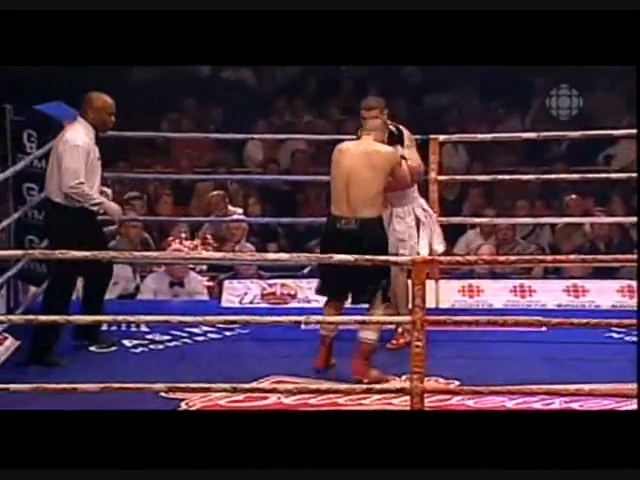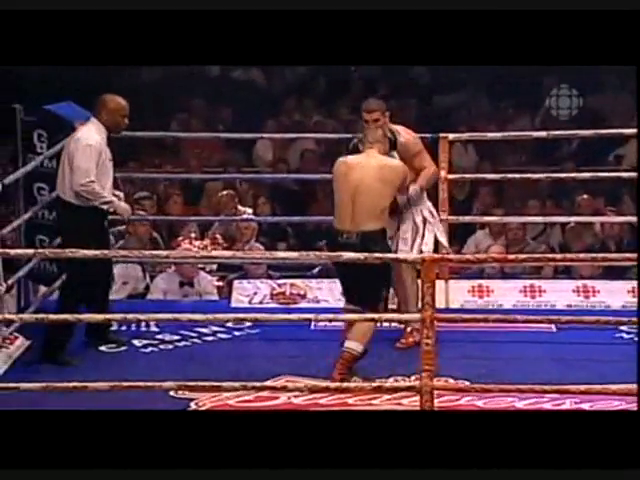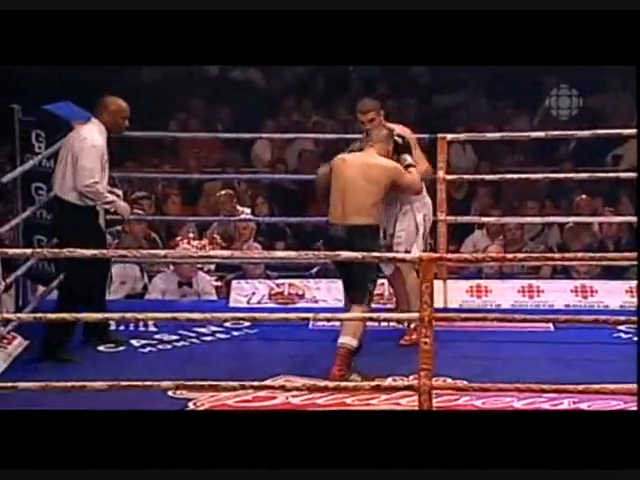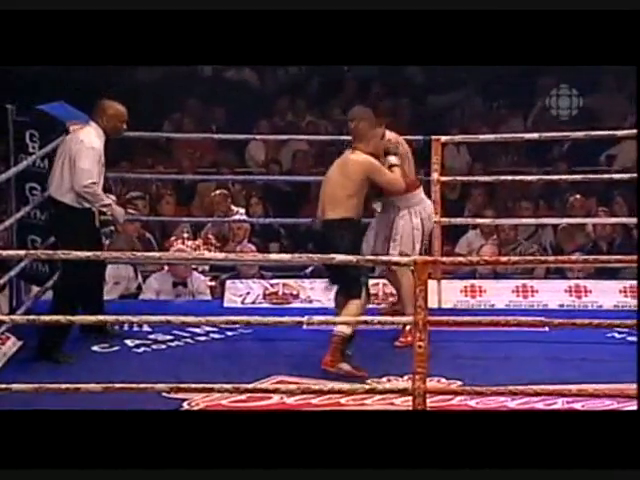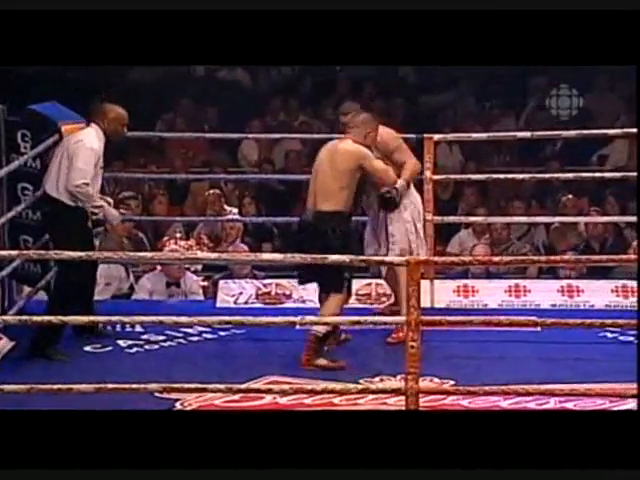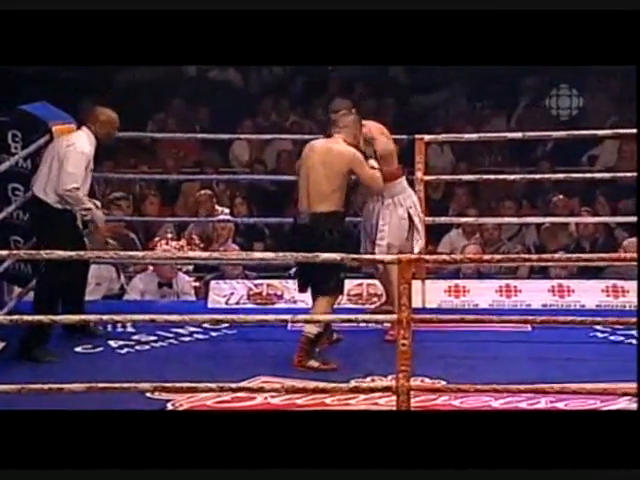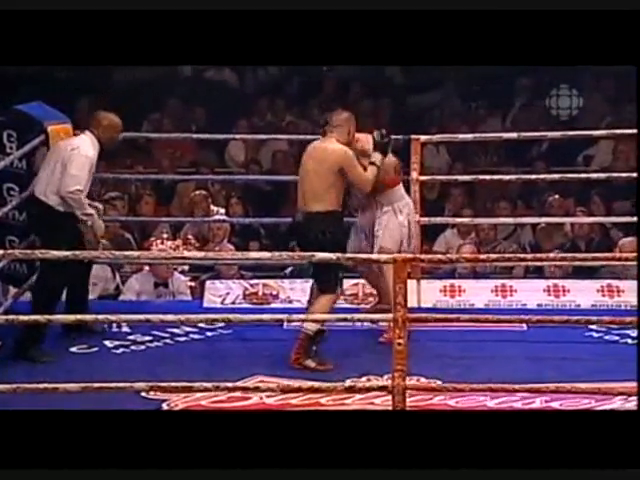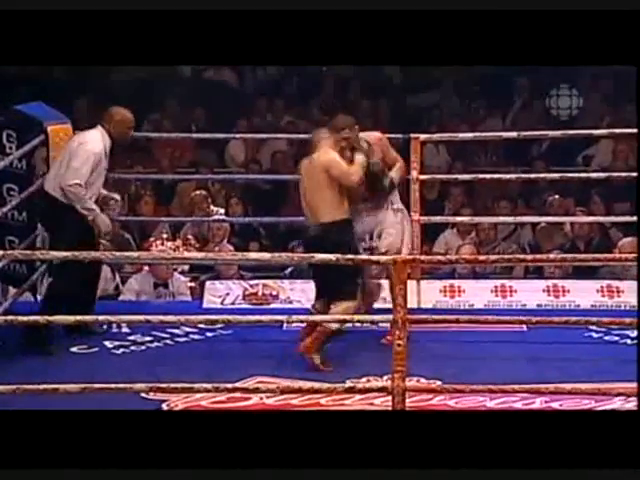
dt=0.2s
person 1, frame 1
left shoulder: (339, 149)
right shoulder: (389, 153)
left hip: (336, 228)
right hip: (369, 230)
left knee: (335, 296)
right knee: (377, 299)
left ankle: (323, 355)
right ankle: (363, 363)
person 1, frame 2
left shoulder: (341, 164)
right shoulder: (396, 167)
right elbow: (405, 189)
left hip: (340, 239)
right hip: (372, 242)
left knee: (353, 295)
right knee: (372, 310)
left ankle: (347, 354)
right ankle: (342, 369)
person 1, frame 3
left shoulder: (340, 160)
right shoulder: (390, 167)
left elbow: (322, 179)
right elbow: (415, 187)
right wrist: (406, 158)
left hip: (334, 234)
right hip: (362, 237)
left knee: (353, 290)
right knee: (361, 304)
left ankle: (348, 338)
right ankle: (340, 367)
person 1, frame 4
left shoulder: (346, 157)
right shoulder: (367, 163)
right elbow: (399, 186)
right wrist: (393, 159)
left hip: (324, 230)
right hip: (342, 231)
left knee: (345, 284)
right knee: (357, 296)
left ankle: (340, 334)
right ankle: (334, 356)
person 1, frame 5
left shoulder: (329, 146)
right shoulder: (359, 152)
right elbow: (390, 180)
right wrist: (377, 161)
left hip: (311, 221)
right hip: (331, 224)
left knee: (327, 283)
right knee: (339, 291)
left ankle: (330, 332)
right ankle: (311, 353)
person 1, frame 6
left shoulder: (311, 146)
right shoulder: (350, 154)
left elbow: (300, 170)
right elbow: (377, 186)
right wrist: (372, 161)
left hip: (304, 223)
right hip: (327, 225)
left knee: (319, 285)
right knee: (328, 293)
left ankle: (323, 333)
right ankle: (304, 354)
person 1, frame 7
left shoulder: (312, 148)
right shoulder: (342, 152)
right elbow: (365, 185)
right wrist: (377, 154)
left hip: (304, 222)
right hip: (325, 224)
left knee: (323, 280)
right knee: (329, 291)
left ankle: (314, 330)
right ankle: (301, 353)
person 1, frame 8
left shoulder: (307, 163)
right shoulder: (328, 157)
right elbow: (352, 179)
right wrist: (361, 157)
left hip: (315, 233)
right hip: (336, 234)
left knee: (327, 287)
right knee: (349, 299)
left ankle: (311, 332)
right ankle: (313, 344)
person 2, frame 1
left shoulder: (84, 137)
right shoulder: (76, 140)
right elbow: (72, 186)
left wrist: (100, 190)
right wrist: (104, 205)
left hip: (80, 216)
right hip: (67, 218)
left knee: (101, 269)
right knee: (62, 283)
left ankle: (89, 330)
right ankle: (41, 349)
person 2, frame 2
left shoulder: (96, 137)
right shoulder: (88, 140)
right elbow: (83, 185)
left wrist: (112, 192)
right wrist: (114, 204)
left hip: (90, 215)
right hip: (78, 216)
left knee: (101, 275)
right knee: (79, 281)
left ankle: (98, 330)
right ankle: (54, 347)
person 2, frame 3
left shoulder: (88, 135)
right shoulder: (91, 141)
right elbow: (87, 185)
left wrist: (109, 191)
right wrist: (115, 204)
left hip: (82, 212)
right hip: (75, 214)
left knee: (98, 270)
right knee: (78, 277)
left ankle: (96, 329)
right ankle: (55, 344)
person 2, frame 4
left shoulder: (83, 137)
right shoulder: (90, 143)
right elbow: (84, 186)
left wrist: (103, 198)
right wrist: (111, 207)
left hip: (76, 212)
right hip: (71, 215)
left knee: (94, 267)
right knee: (73, 278)
left ankle: (94, 322)
right ankle: (49, 345)
person 2, frame 5
left shoulder: (85, 139)
right shoulder: (89, 144)
right elbow: (78, 186)
left wrist: (99, 200)
right wrist: (105, 210)
left hip: (69, 210)
right hip: (64, 212)
left knee: (86, 266)
right knee: (71, 274)
left ankle: (85, 322)
right ankle: (44, 342)
person 2, frame 6
left shoulder: (74, 140)
right shoulder: (80, 147)
right elbow: (68, 189)
left wrist: (87, 203)
right wrist: (92, 212)
left hip: (55, 211)
right hip: (51, 214)
left knee: (78, 264)
right knee: (56, 275)
left ankle: (75, 321)
right ankle: (33, 343)
person 2, frame 7
left shoulder: (76, 144)
right shoulder: (85, 152)
right elbow: (70, 191)
left wrist: (87, 205)
right wrist: (92, 218)
left hip: (55, 212)
right hip: (51, 215)
left knee: (80, 262)
right knee: (53, 276)
left ankle: (76, 319)
right ankle: (28, 343)
person 2, frame 8
left shoulder: (93, 140)
right shoulder: (92, 146)
right elbow: (71, 185)
left wrist: (106, 195)
right wrist: (96, 215)
left hip: (69, 208)
right hip: (60, 209)
left knee: (91, 262)
right knee: (68, 270)
left ankle: (79, 319)
right ankle: (39, 332)
person 3, frame 1
left shoulder: (400, 135)
left elbow: (417, 171)
left wrist: (398, 149)
left hip: (405, 206)
left knee: (397, 263)
left ankle: (406, 324)
right ankle: (396, 307)
person 3, frame 2
left shoulder: (404, 139)
left elbow: (431, 169)
left wrist: (412, 191)
right wrist: (357, 152)
left hip: (410, 205)
left knee: (404, 262)
right knee: (392, 262)
left ankle: (414, 324)
right ankle: (404, 308)
person 3, frame 3
left shoulder: (400, 136)
left elbow: (423, 169)
left hip: (411, 203)
right hip: (390, 202)
left knee: (404, 261)
right knee: (389, 259)
left ankle: (416, 321)
right ankle: (403, 306)
person 3, frame 4
left shoulder: (390, 141)
left elbow: (404, 177)
left hip: (409, 206)
right hip: (391, 204)
right knee: (377, 252)
right ankle: (403, 302)
person 3, frame 5
left shoulder: (384, 137)
left elbow: (413, 164)
left wrist: (398, 188)
left hip: (399, 200)
right hip: (380, 199)
left knee: (398, 257)
right knee: (379, 255)
right ankle: (400, 300)
person 3, frame 6
left shoulder: (371, 131)
left hip: (395, 196)
right hip: (376, 198)
left knee: (389, 254)
right knee: (373, 253)
right ankle: (391, 301)
person 3, frame 7
left shoulder: (364, 144)
left elbow: (391, 165)
left hip: (392, 203)
right hip: (371, 203)
right knee: (357, 255)
right ankle: (385, 300)
person 3, frame 8
left shoulder: (376, 140)
left elbow: (399, 164)
left wrist: (392, 181)
left hip: (385, 204)
right hip: (360, 210)
left knee: (390, 257)
right ankle: (369, 293)
